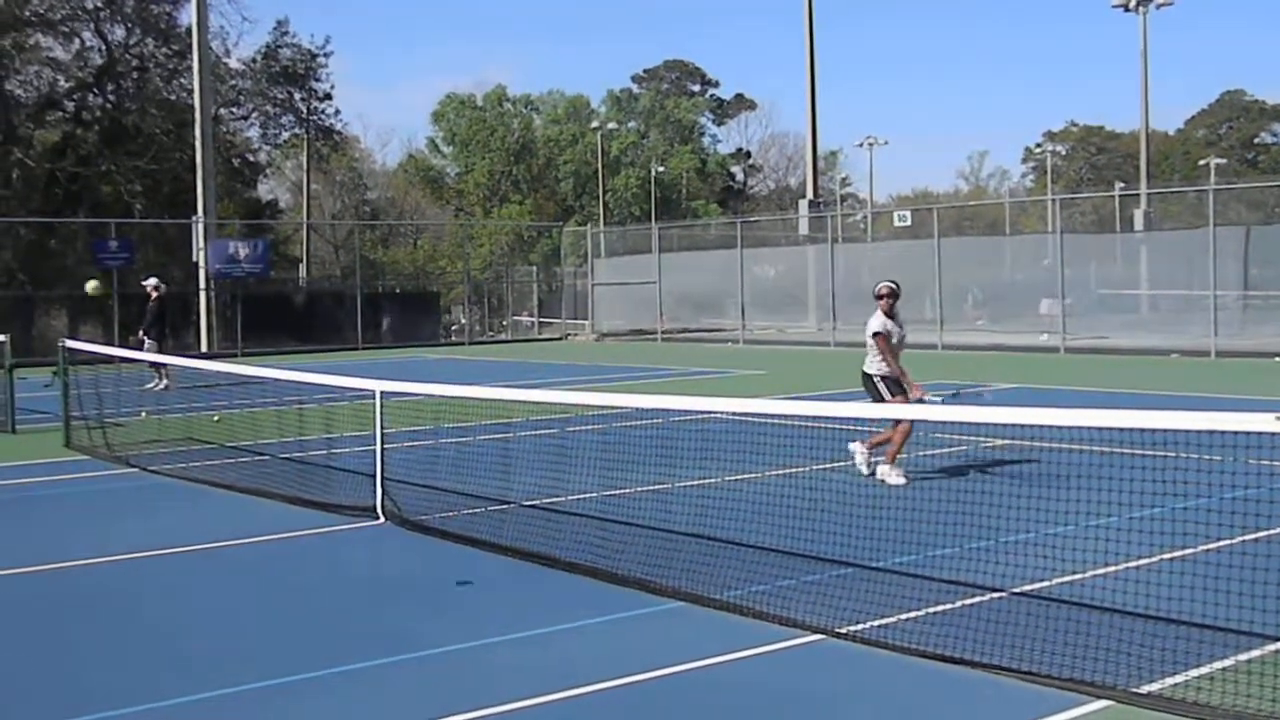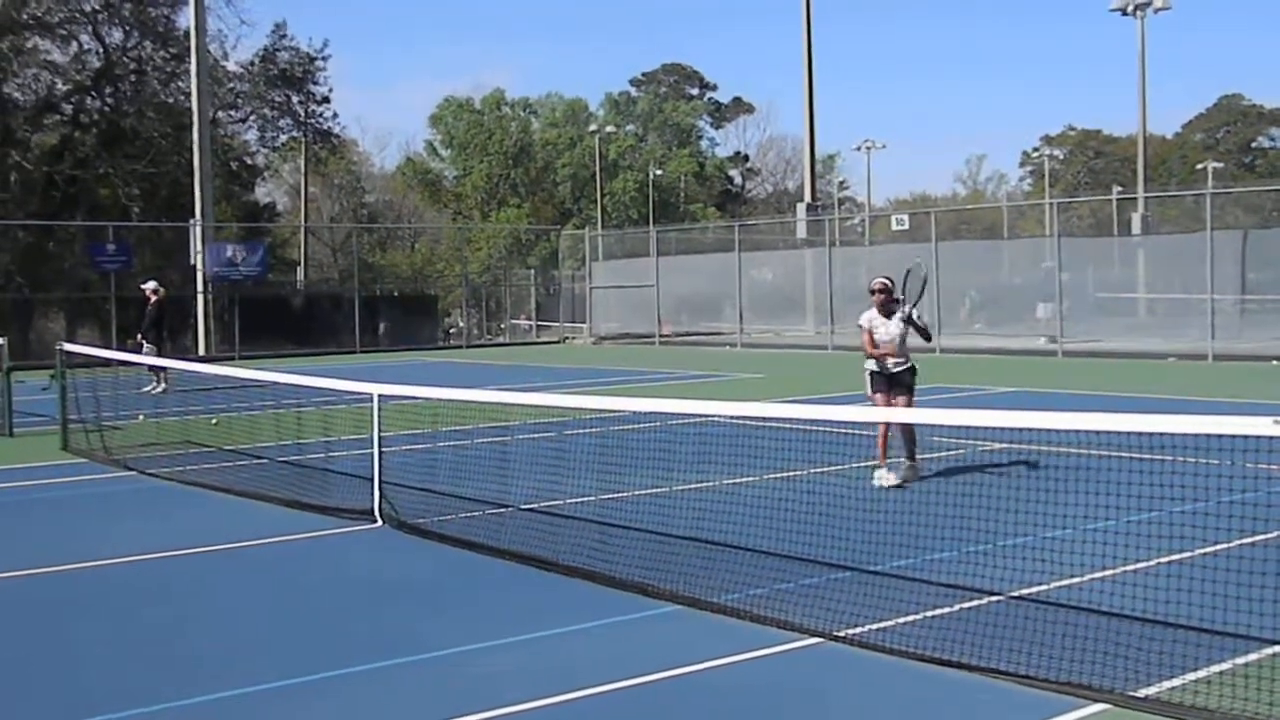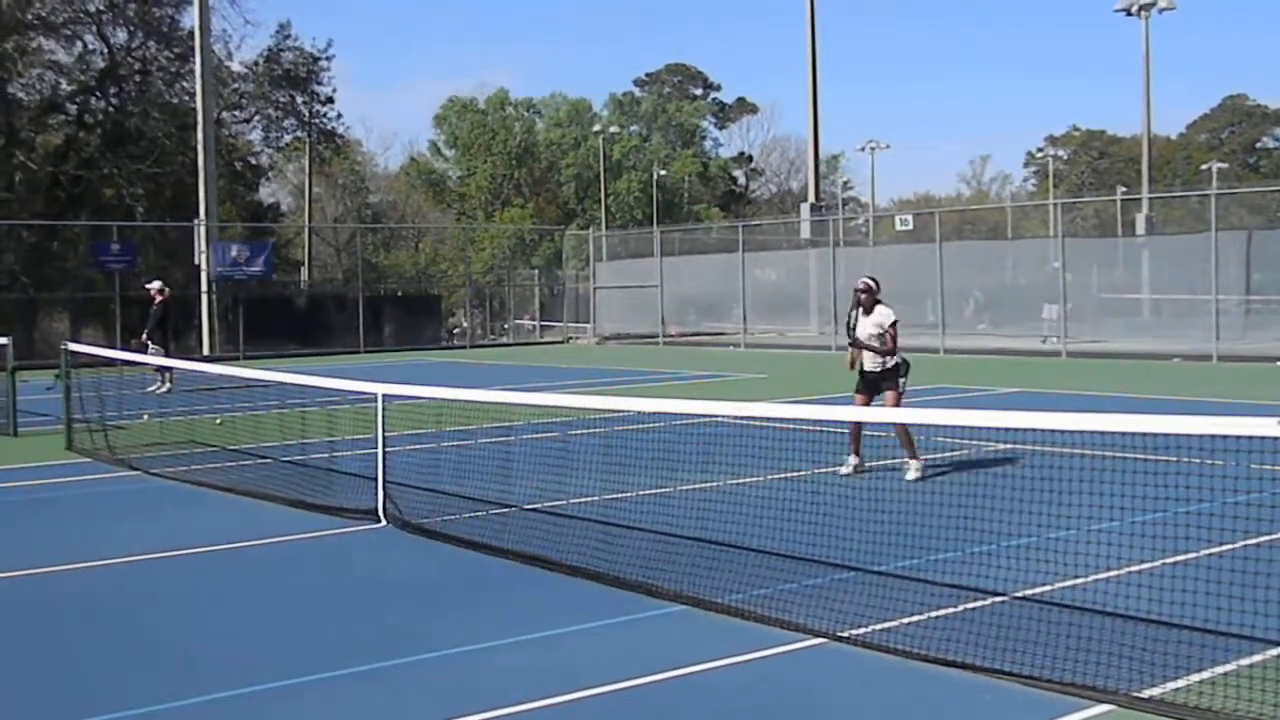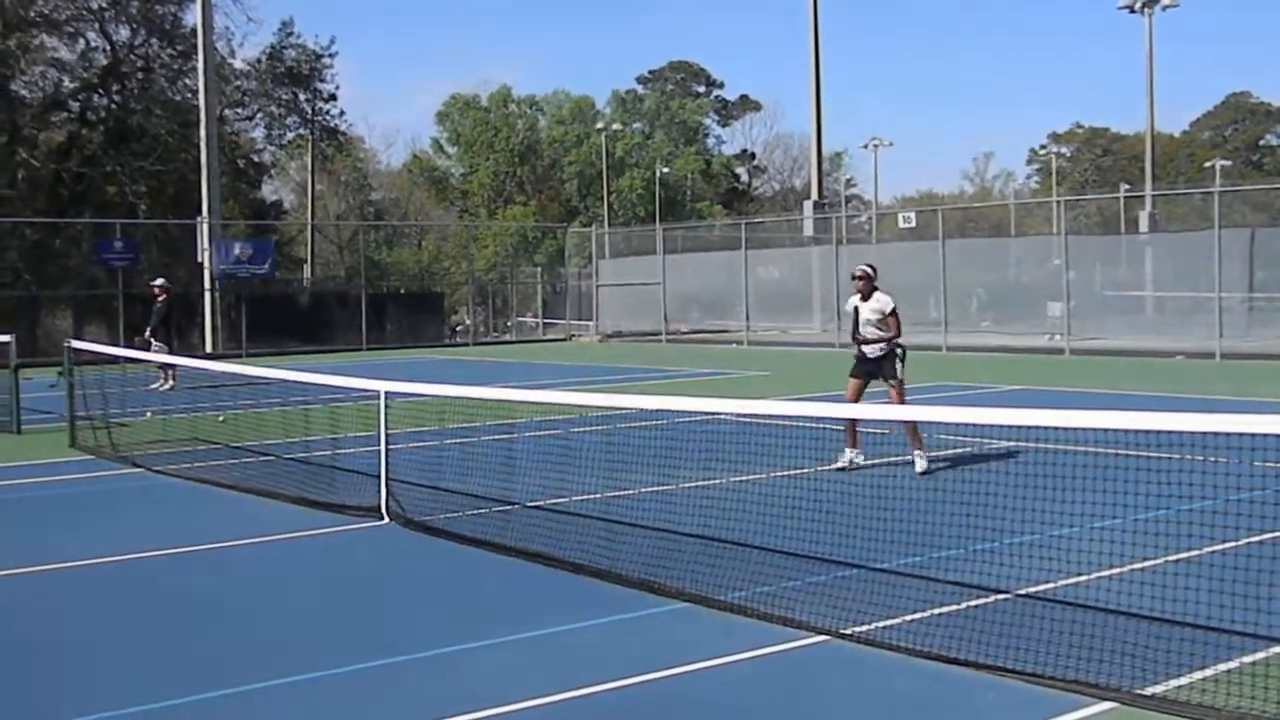
dt=0.4s
person 1, frame 1
left shoulder: (894, 315)
right shoulder: (879, 325)
right elbow: (891, 361)
right wrist: (912, 386)
left hip: (889, 376)
right hip: (877, 377)
left knee: (901, 426)
right knee: (907, 420)
left ankle: (862, 447)
right ankle: (887, 467)
person 1, frame 2
left shoulder: (904, 310)
right shoulder: (867, 318)
left elbow: (927, 338)
right elbow: (869, 351)
left wrist: (913, 323)
right wrist: (885, 351)
left hip: (903, 371)
right hip: (878, 372)
left ankle: (911, 463)
right ankle: (881, 470)
person 1, frame 3
left shoulder: (886, 313)
right shoulder: (856, 315)
left elbow: (891, 348)
left wrist: (865, 346)
right wrist: (853, 356)
left hip: (891, 369)
right hip: (868, 371)
left ankle: (914, 462)
right ankle: (855, 458)
person 1, frame 4
left shoulder: (883, 300)
right shoulder: (852, 302)
left elbow: (896, 332)
left wrist: (871, 340)
right wrist: (857, 346)
left hip: (887, 356)
right hip: (865, 357)
left knee: (899, 405)
right knee: (849, 402)
left ankle: (918, 452)
right ankle: (851, 452)
